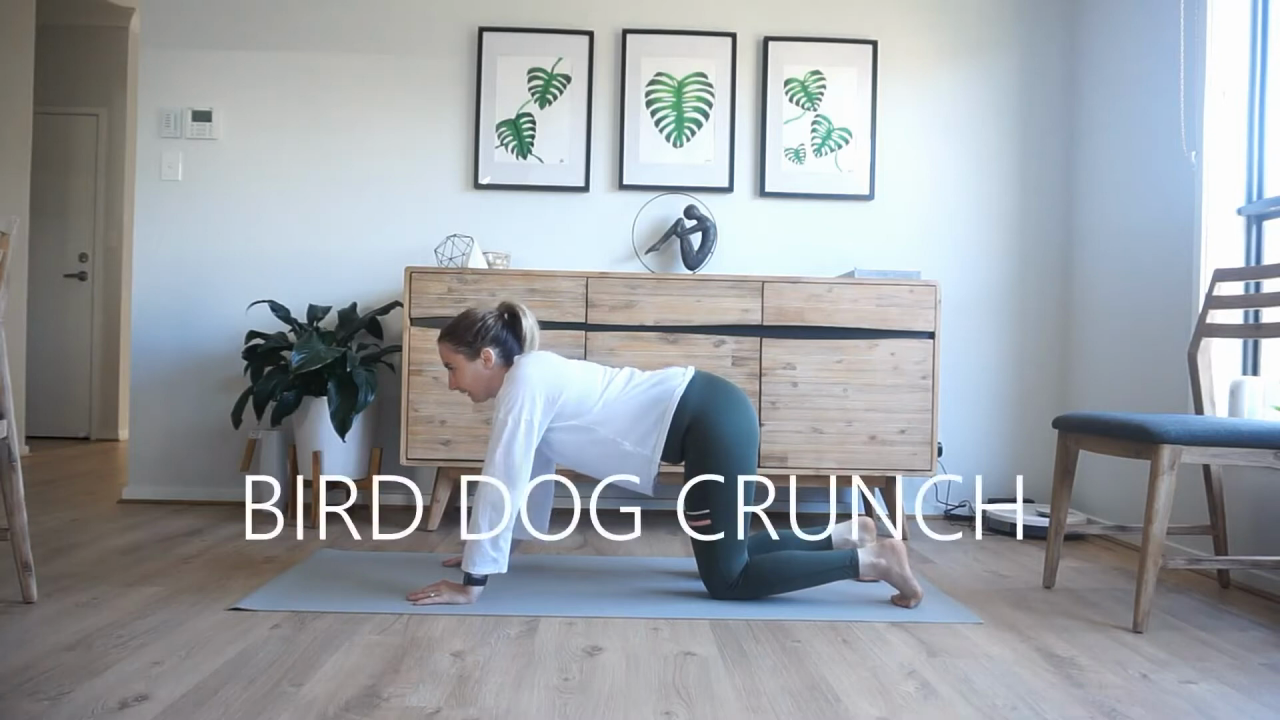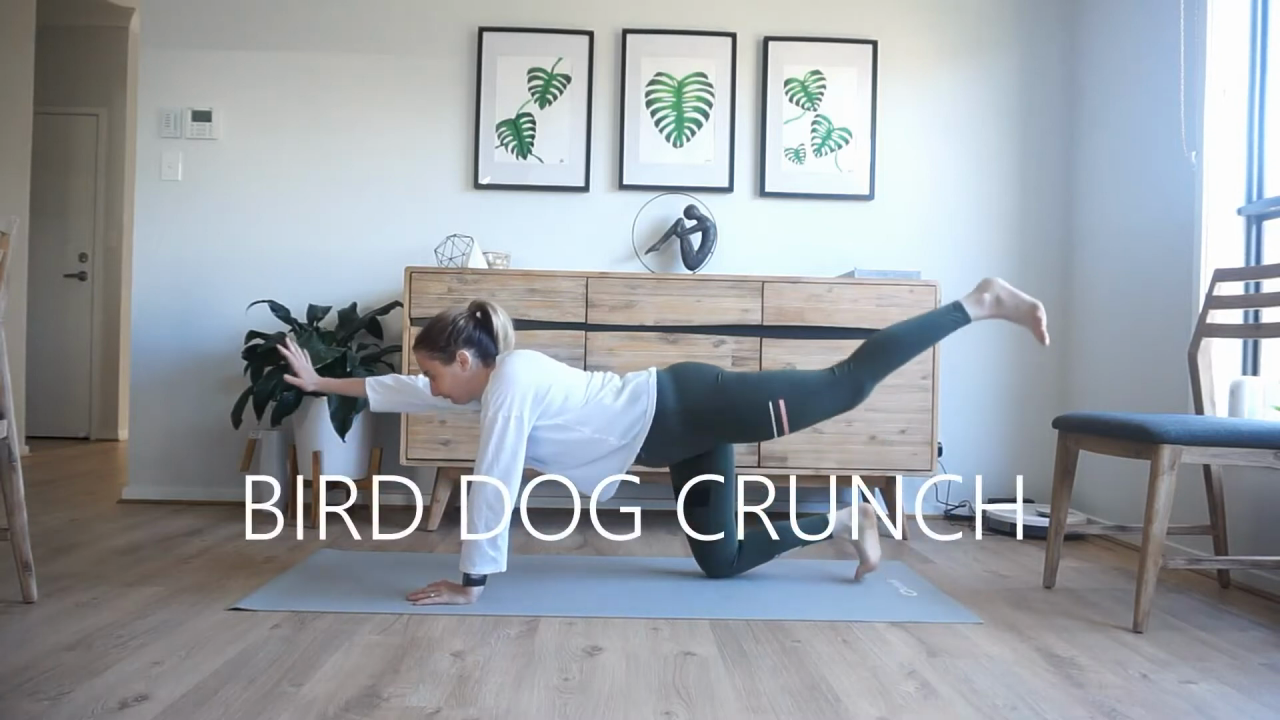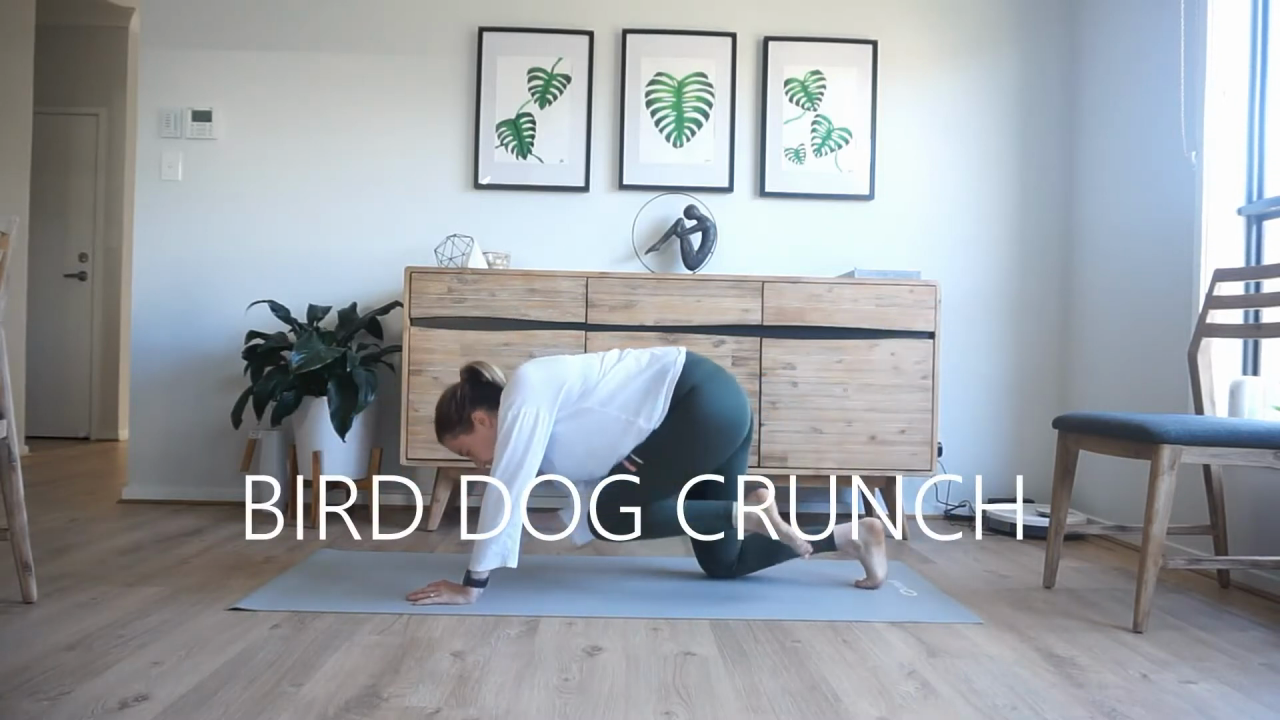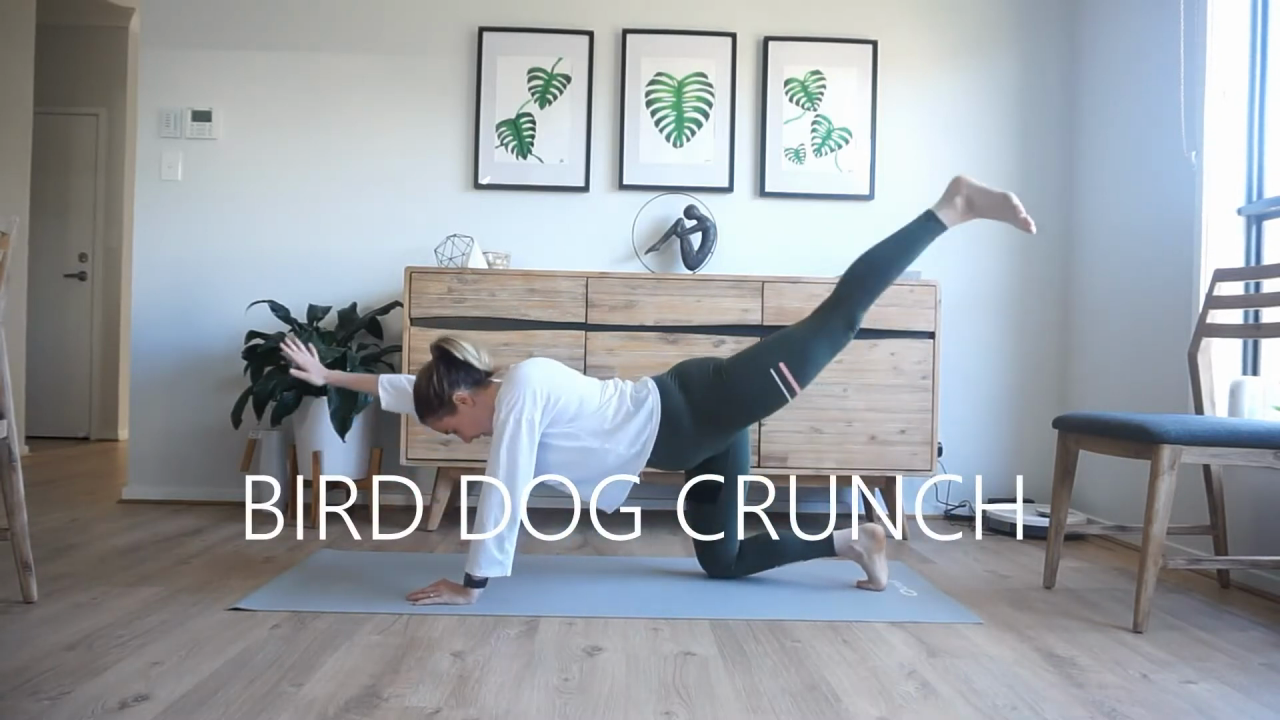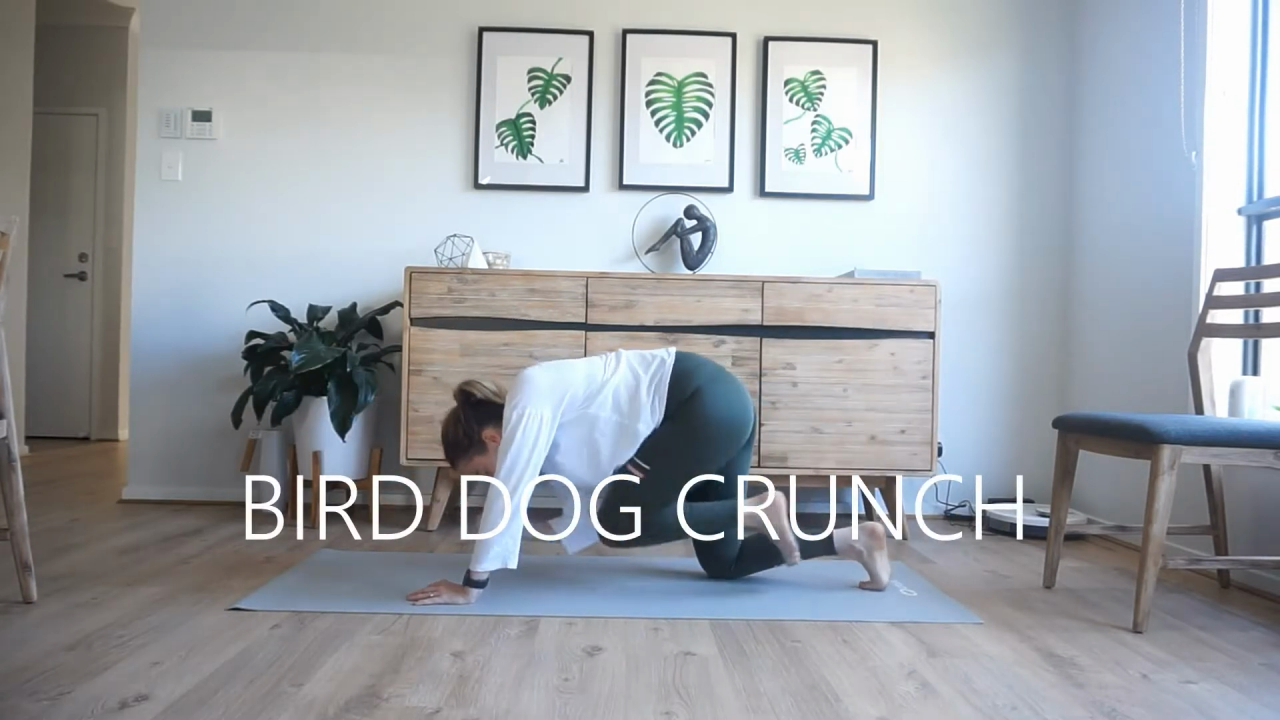
dt=1s
person 1, frame 1
left shoulder: (523, 382)
right shoulder: (533, 374)
left elbow: (500, 486)
right elbow: (530, 477)
left wrist: (471, 581)
right wrist: (486, 550)
left hip: (711, 417)
right hip: (706, 414)
left knee: (725, 579)
right knee: (722, 553)
left ankle: (871, 559)
right ankle: (845, 534)
person 1, frame 2
left shoulder: (509, 385)
right shoulder: (498, 375)
left elbow: (494, 490)
right elbow: (410, 392)
left wrist: (471, 582)
right wrist: (324, 382)
left hip: (692, 407)
right hip: (686, 430)
left knee: (845, 384)
right knee: (721, 561)
left ankle: (982, 302)
right ankle: (844, 523)
person 1, frame 3
left shoulder: (524, 390)
right shoulder: (547, 437)
left elbow: (506, 492)
right elbow: (590, 516)
left wrist: (471, 585)
right wrist: (496, 517)
left hip: (703, 398)
right hip: (715, 406)
left knee: (616, 518)
right knee: (721, 562)
left ankle: (748, 513)
right ankle: (850, 536)
person 1, frame 4
left shoulder: (517, 394)
right shoulder: (512, 387)
left elbow: (504, 500)
right elbow: (412, 390)
left wrist: (470, 585)
right wrist: (328, 377)
left hip: (704, 407)
right hip: (702, 432)
right knee: (723, 562)
left ankle: (956, 204)
right ankle: (851, 542)
person 1, frame 5
left shoulder: (528, 397)
right shoulder: (550, 442)
left elbow: (507, 497)
right elbow: (585, 524)
left wrist: (471, 584)
left hip: (705, 399)
right hip: (720, 404)
left knee: (620, 520)
right knee: (722, 562)
left ankle: (755, 511)
right ankle: (852, 538)
